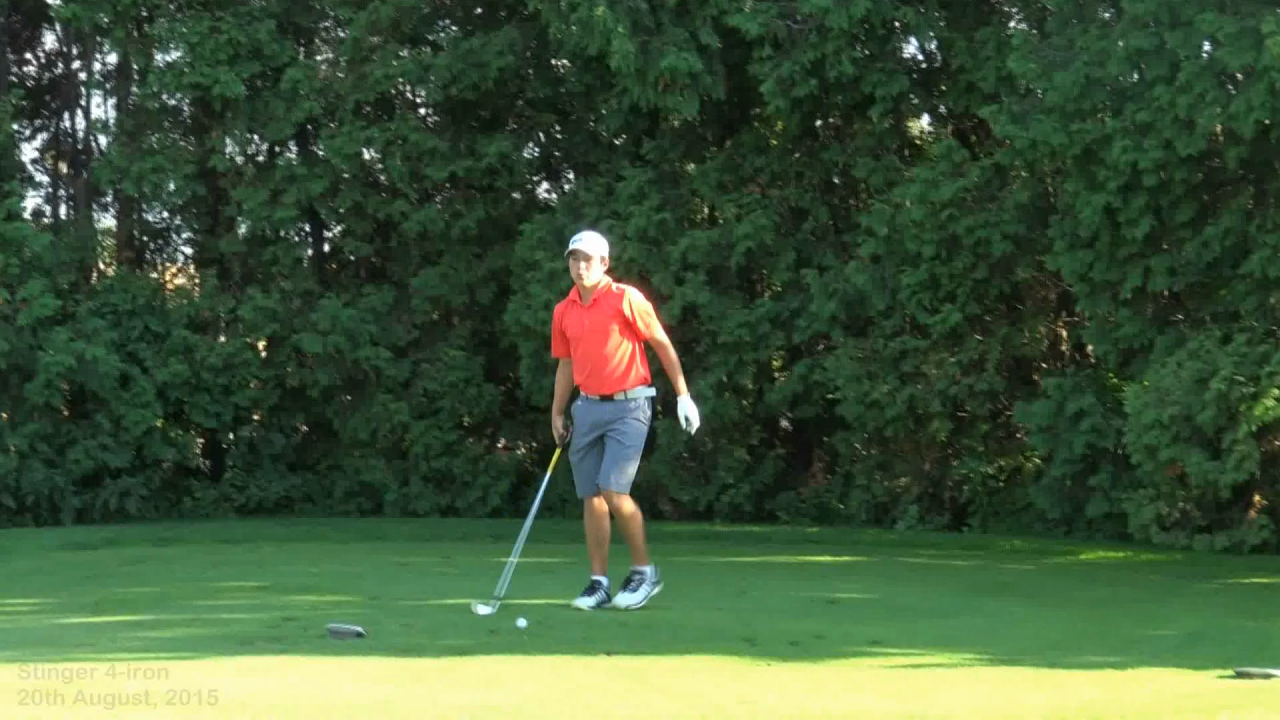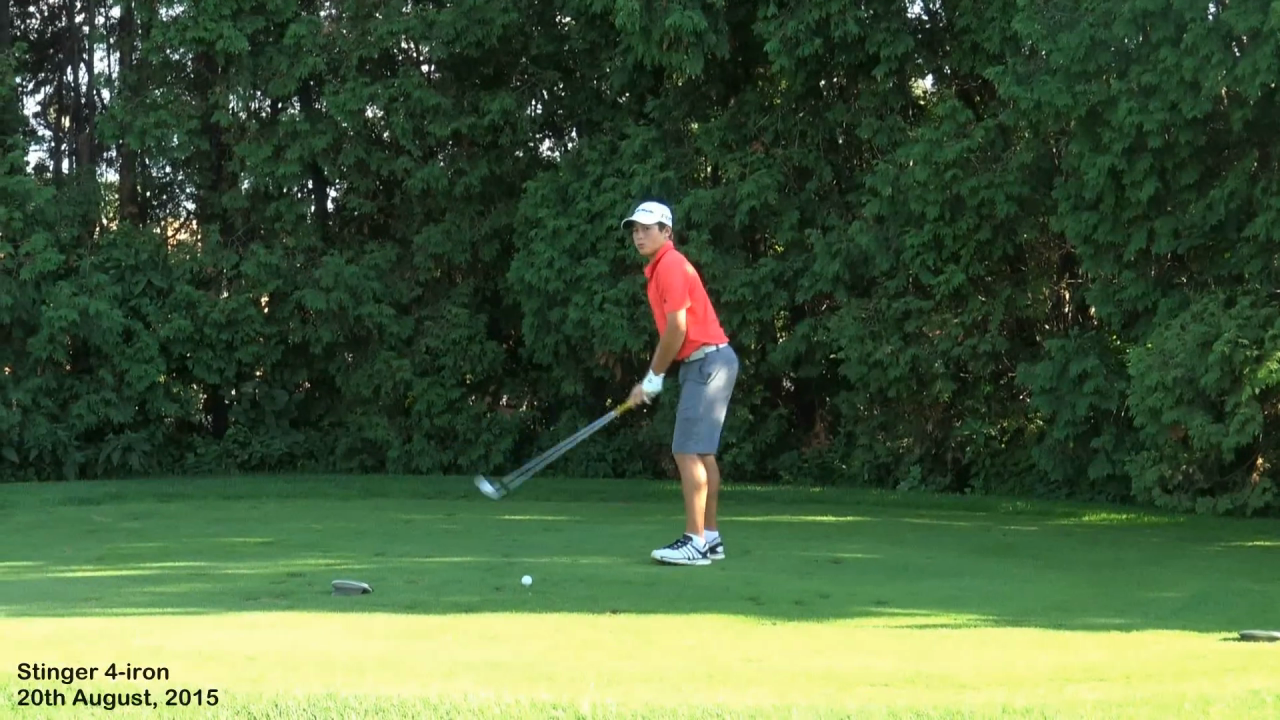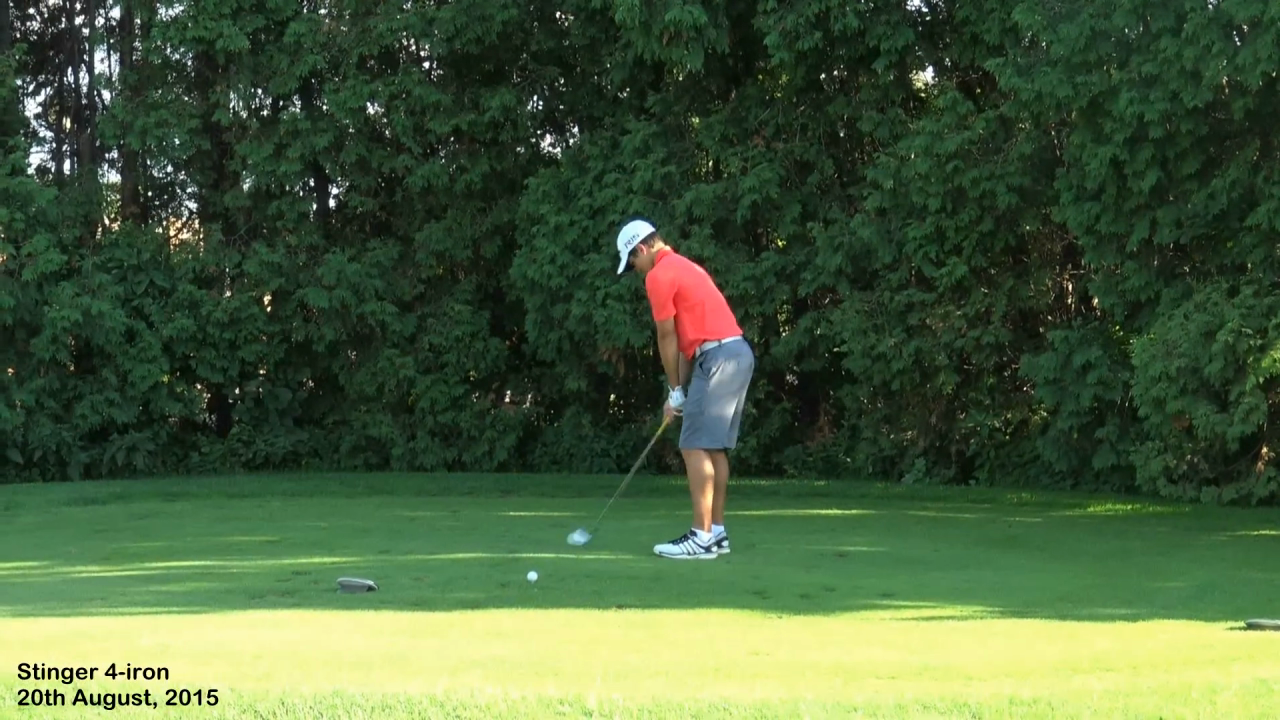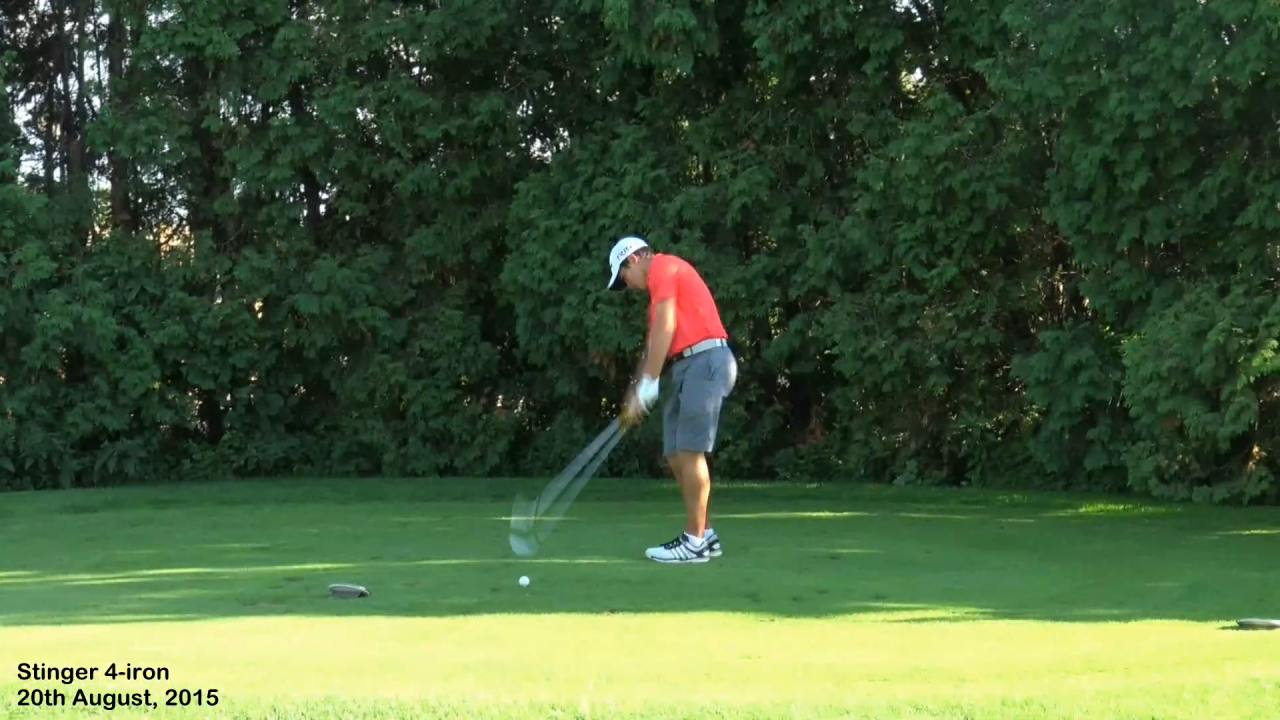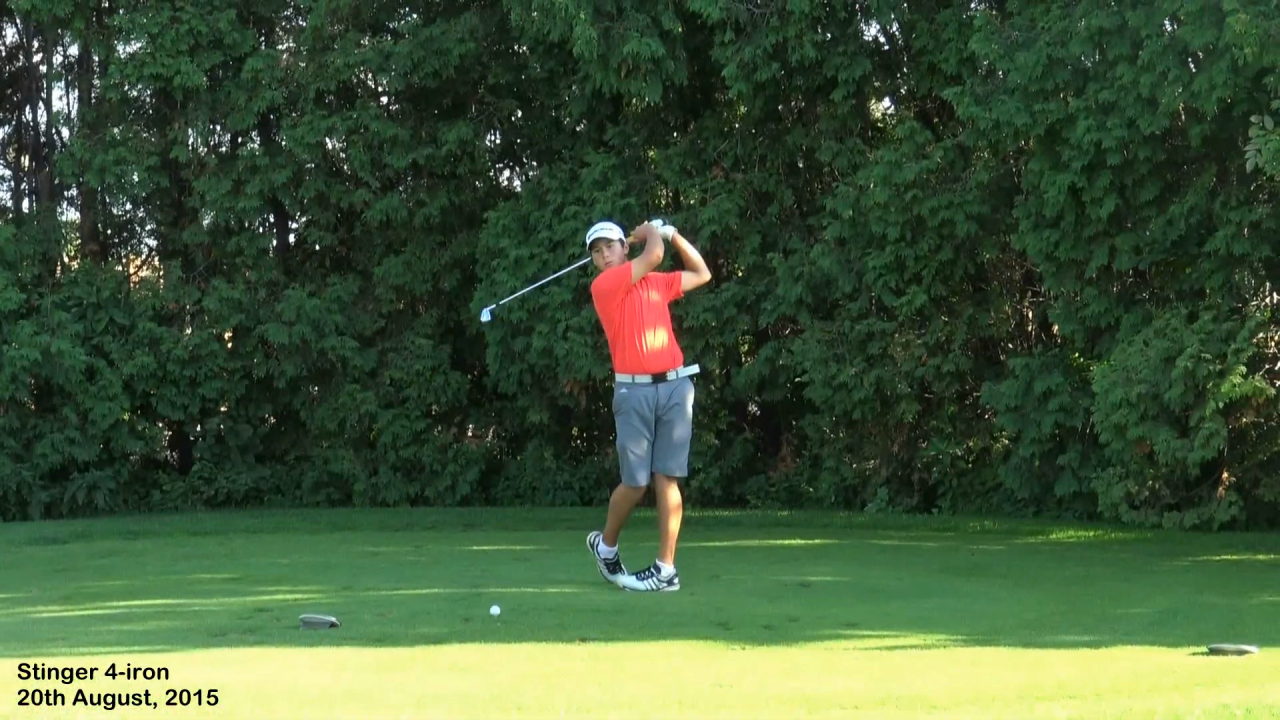
dt=1s
person 1, frame 1
left shoulder: (626, 298)
right shoulder: (562, 311)
left elbow: (662, 344)
left wrist: (683, 395)
right wrist: (557, 414)
left hip: (628, 406)
right hip: (587, 408)
left knee: (613, 492)
right knee: (591, 498)
left ankle: (644, 571)
right ankle: (598, 582)
person 1, frame 2
left shoulder: (671, 266)
right shoulder: (658, 271)
left elbow: (678, 330)
left wrist: (654, 376)
right wrist: (649, 379)
left hip: (708, 363)
right hip: (699, 365)
left knee: (687, 452)
right knee: (700, 454)
left ankle: (695, 541)
right ankle: (709, 536)
person 1, frame 3
left shoulder: (658, 276)
right shoulder: (683, 266)
left elbow: (668, 338)
left wrist: (674, 390)
right wrist: (680, 386)
left hip: (718, 358)
right hip: (736, 353)
left knee: (695, 447)
right knee: (713, 448)
left ankle: (701, 537)
right ankle: (715, 531)
person 1, frame 4
left shoulder: (662, 267)
right shoulder: (665, 278)
left elbow: (665, 328)
right elbow: (656, 345)
left wrist: (649, 382)
right wrist: (637, 390)
left hip: (706, 362)
right hip: (688, 366)
left knee: (689, 451)
right knee: (677, 453)
left ankle: (695, 541)
right ankle: (704, 534)
person 1, frame 5
left shoulder: (657, 282)
right shoulder: (603, 285)
left elbow: (701, 274)
right elbow: (654, 255)
left wrist: (672, 233)
right wrist: (653, 233)
left hip: (674, 385)
right hip: (634, 391)
left knee: (666, 478)
right knee: (635, 481)
left ankle: (666, 568)
right ankle: (606, 544)
